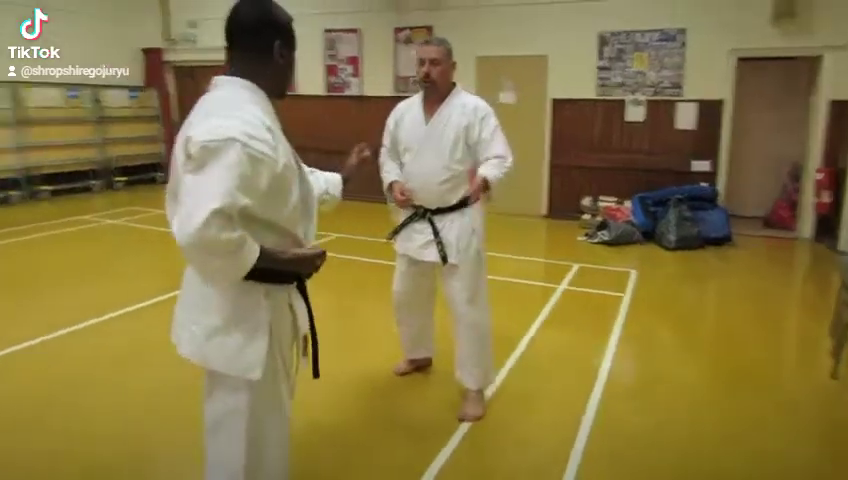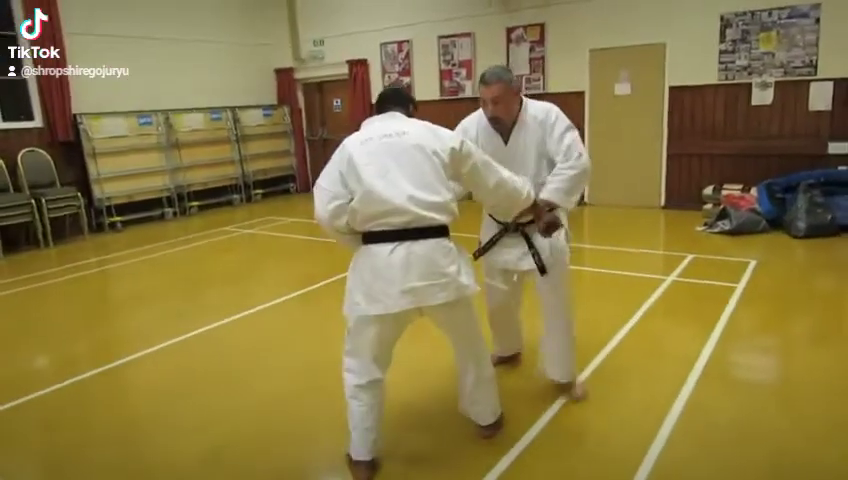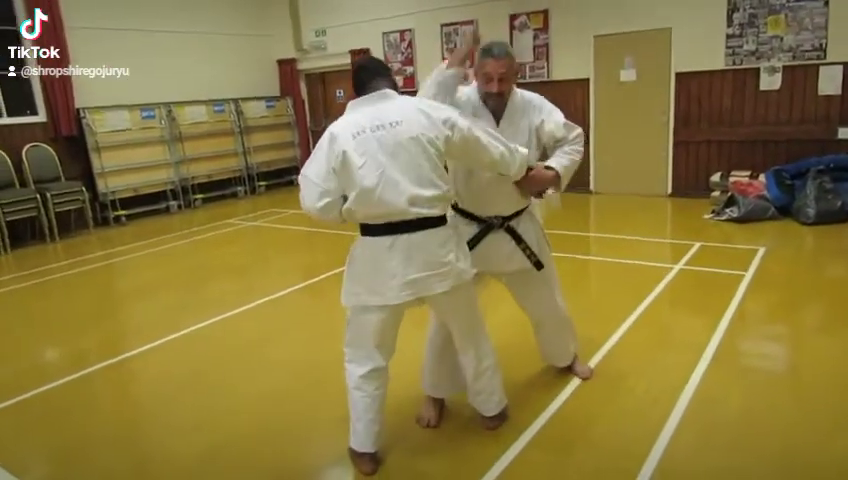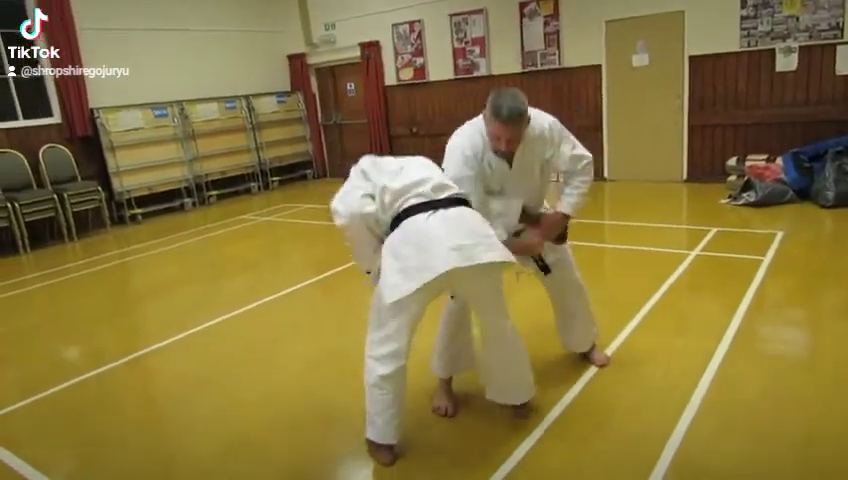
dt=1s
person 1, frame 1
left shoulder: (238, 110)
right shoulder: (237, 126)
left elbow: (287, 184)
right elbow: (201, 233)
left wrist: (340, 177)
right wrist: (282, 261)
left hip: (248, 300)
right hip: (246, 308)
person 1, frame 2
left shoulder: (351, 145)
right shoulder: (437, 135)
left elbow: (328, 211)
right elbow: (496, 180)
right wrist: (538, 209)
left hip: (378, 265)
right hip: (434, 256)
left knee: (363, 365)
right knee: (469, 343)
right ankle: (487, 417)
person 1, frame 3
left shoulder: (339, 132)
right shoulder: (429, 113)
left elbow: (317, 202)
right elbow: (489, 150)
right wrist: (524, 170)
left hip: (378, 256)
right hip: (435, 245)
left knee: (366, 356)
right knee: (469, 333)
right ankle: (491, 409)
person 1, frame 4
left shoulder: (363, 170)
right shoulder: (420, 165)
left elbow: (353, 213)
left wrist: (374, 260)
left hip: (414, 241)
right hip: (468, 230)
left knee: (385, 348)
right knee: (496, 320)
left ankle: (382, 441)
right ankle: (518, 397)
person 2, frame 1
left shoulder: (474, 109)
right shoulder: (402, 111)
left elbow: (500, 156)
right elbow: (387, 155)
left wrist: (483, 180)
right wrist: (394, 184)
left hip: (458, 220)
right hip: (414, 219)
left knee: (467, 304)
right knee: (407, 295)
left ankle: (474, 386)
right ankle: (419, 355)
person 2, frame 2
left shoulder: (546, 117)
right shoulder: (471, 127)
left elbow: (575, 163)
left wrist: (546, 202)
left hip: (542, 227)
right hip: (498, 228)
left knee: (554, 300)
right knee: (499, 299)
left ankle: (564, 375)
right ankle: (509, 351)
person 2, frame 3
left shoulder: (533, 107)
right shoulder: (457, 102)
left elbow: (572, 140)
left wrist: (552, 172)
right wrist: (454, 63)
left hip: (518, 227)
right hip: (466, 229)
left knee: (545, 300)
left ankle: (565, 357)
right ankle: (435, 395)
person 2, frame 4
left shoulder: (546, 128)
right shoulder: (464, 142)
left elbow: (581, 166)
left wrist: (562, 214)
right wrist: (512, 242)
left hip: (532, 221)
left knee: (567, 280)
right knee: (459, 298)
left ankle: (585, 344)
right ankle: (444, 382)
